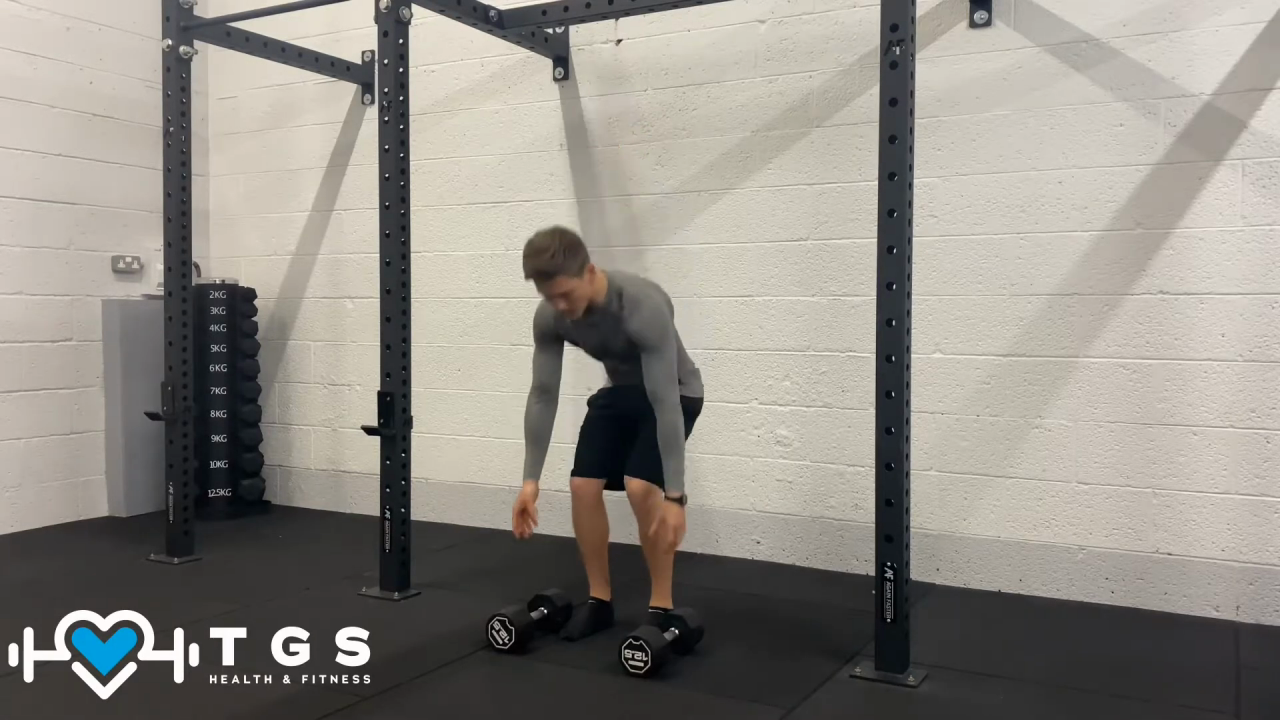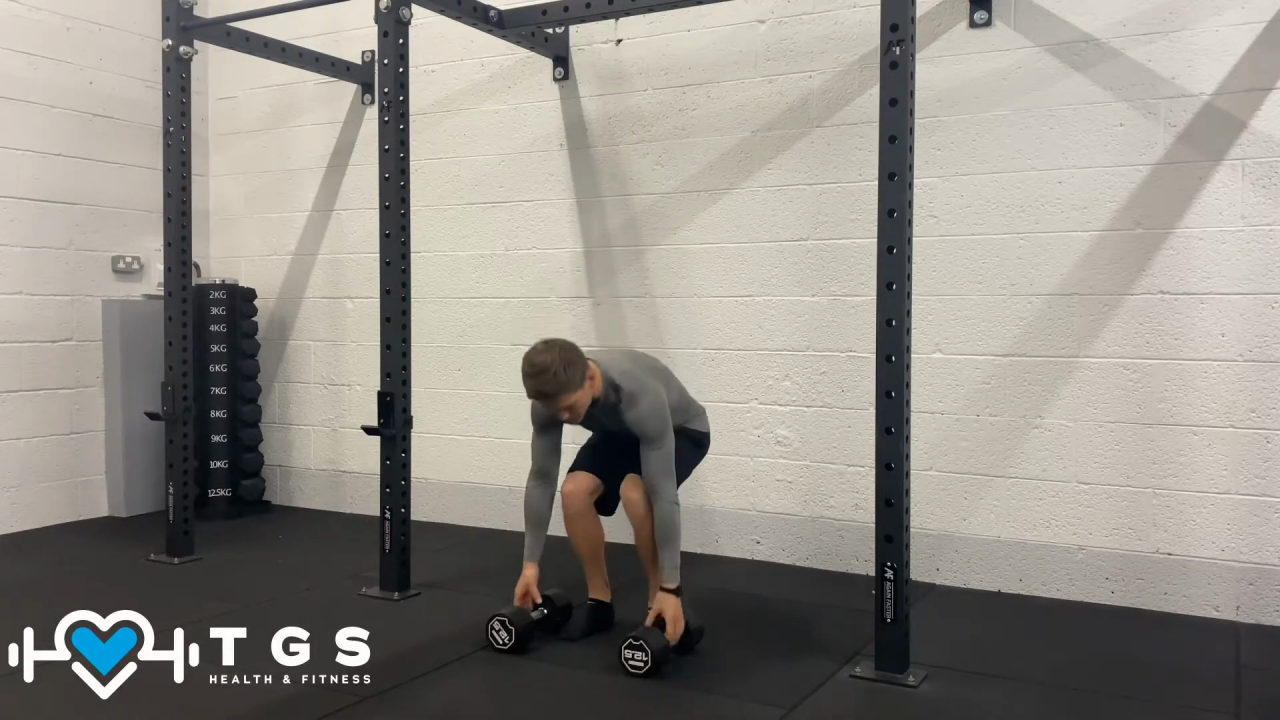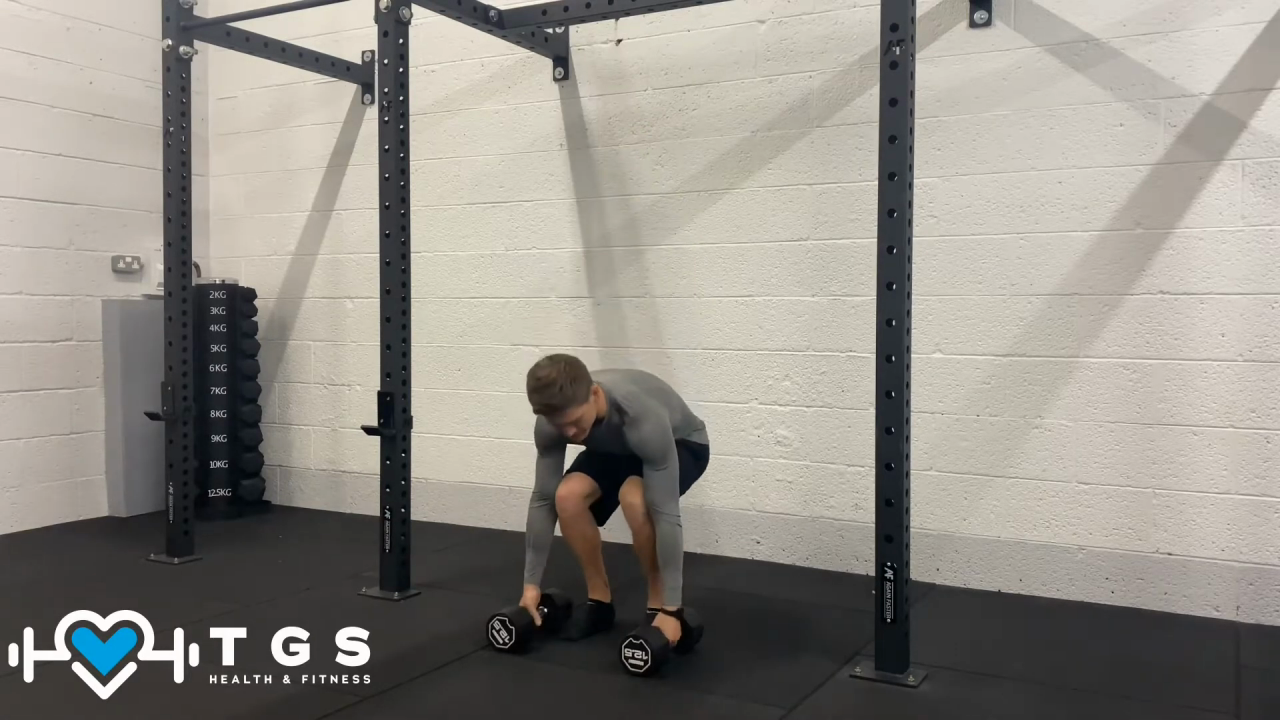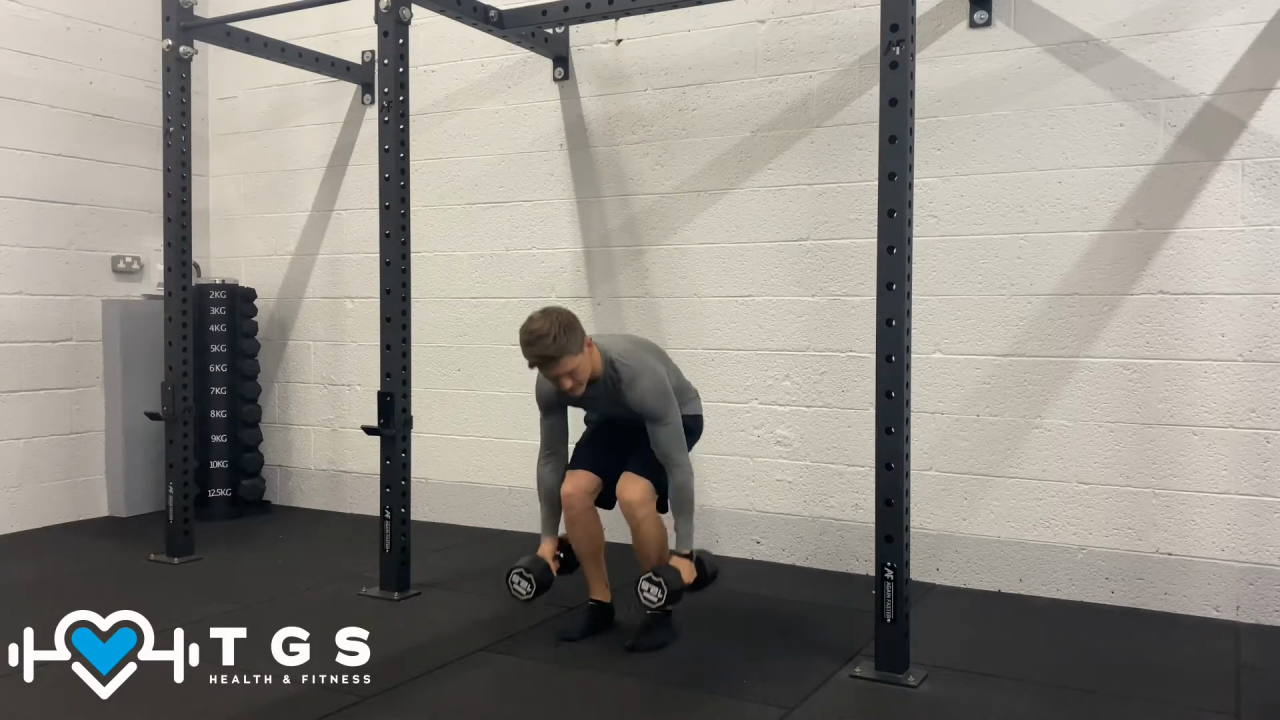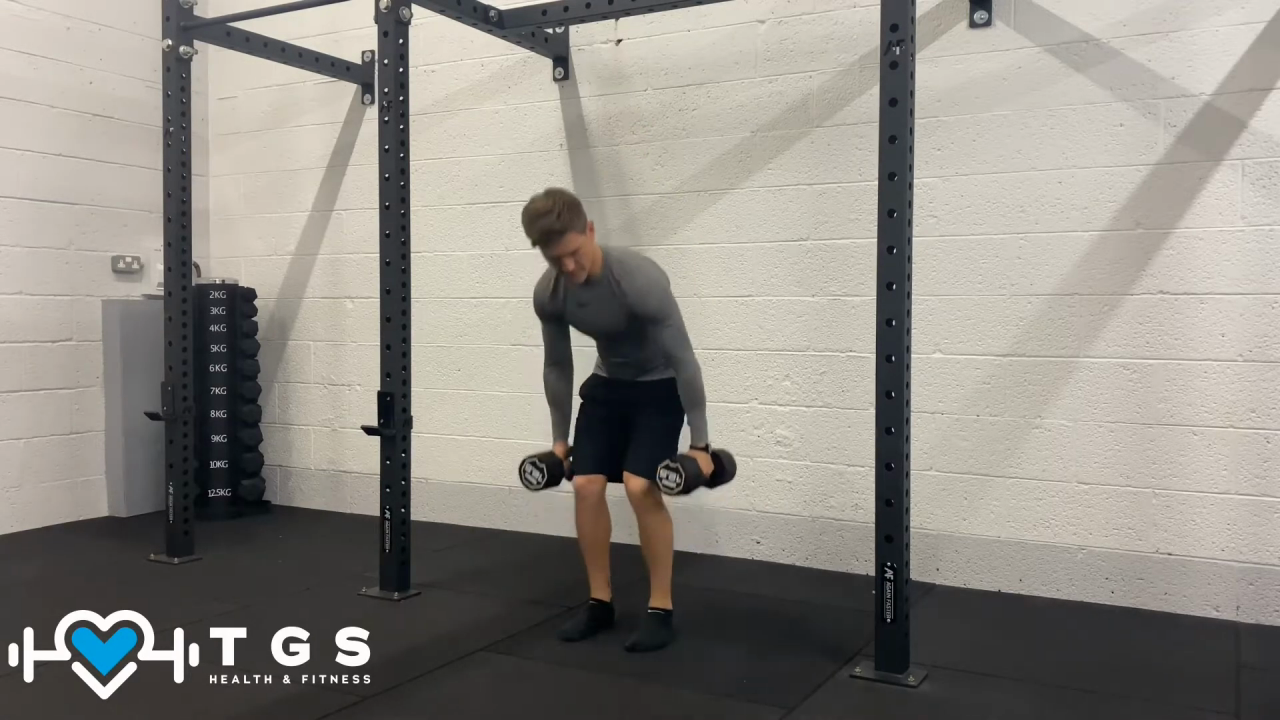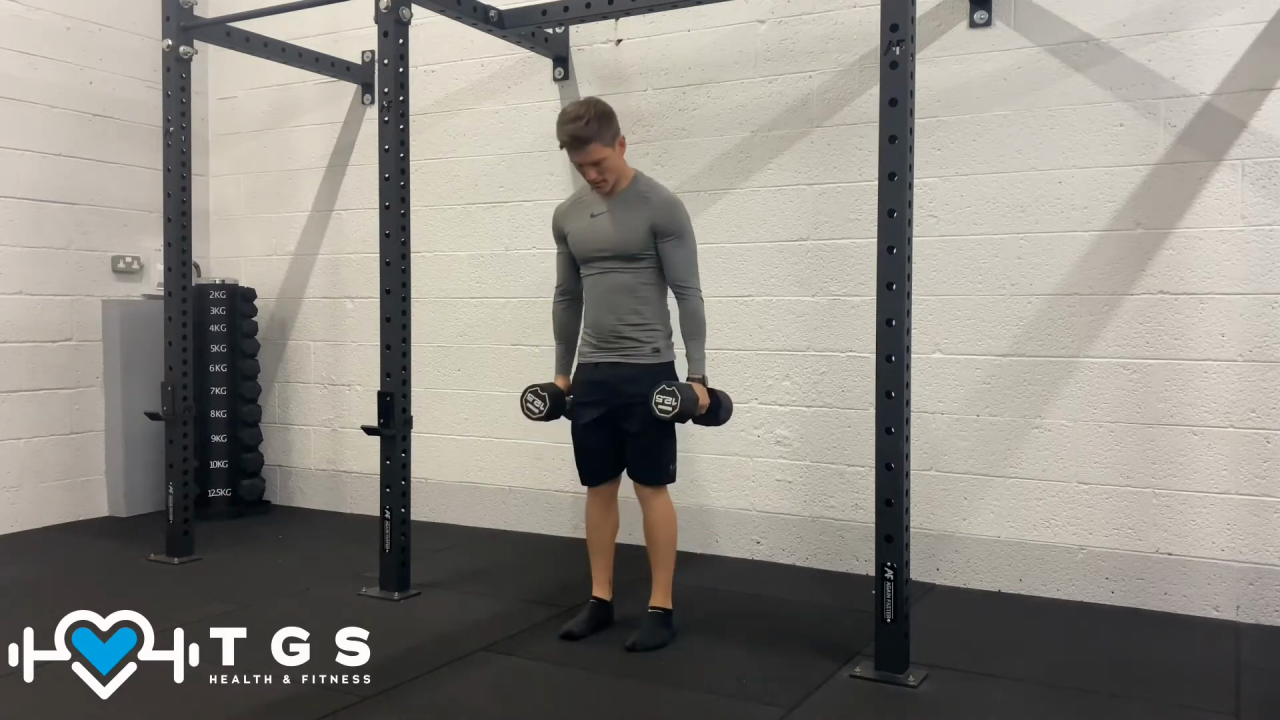
dt=0.3s
person 1, frame 1
left shoulder: (643, 307)
right shoulder: (549, 316)
left elbow: (665, 402)
right elbow: (542, 394)
left wrist: (674, 496)
right wrist: (530, 480)
left hip: (675, 391)
right hip: (618, 392)
left knee: (640, 487)
right knee: (583, 486)
left ankle: (662, 608)
right ankle: (599, 600)
person 1, frame 2
left shoulder: (641, 398)
right shoulder: (551, 400)
left elbow: (663, 494)
right elbow: (541, 479)
left wrist: (670, 587)
right wrist: (531, 563)
left hip: (681, 431)
right hip: (619, 433)
left knee: (635, 497)
right knee: (574, 492)
left ankle: (658, 609)
right ankle: (599, 600)
person 1, frame 3
left shoulder: (644, 419)
right shoulder: (551, 423)
left elbow: (665, 516)
right elbow: (543, 500)
left wrist: (669, 611)
right wrist: (531, 585)
left hip: (682, 444)
left knee: (634, 499)
right knee: (568, 497)
left ankle: (657, 608)
right ankle: (599, 601)
person 1, frame 4
left shoulder: (640, 377)
right shoulder: (550, 385)
left elbow: (677, 466)
right elbow: (550, 456)
left wrist: (682, 553)
right wrist: (548, 536)
left hip: (675, 417)
right hip: (613, 420)
left knee: (633, 494)
right knee: (574, 492)
left ankle: (659, 609)
right ankle: (599, 602)
person 1, frame 5
left shoulder: (640, 281)
right shoulder: (548, 293)
left elbow: (683, 363)
right elbow: (557, 366)
left wrist: (699, 445)
right wrist: (560, 437)
left hip: (659, 384)
right hip: (608, 381)
left knee: (640, 486)
right knee: (585, 488)
left ankle: (662, 609)
right ankle: (600, 600)
person 1, frame 6
left shoulder: (660, 206)
right shoulder: (567, 214)
left elbow: (688, 293)
left wrist: (696, 376)
right wrist: (562, 371)
left hip: (648, 371)
right hip: (593, 372)
left knee: (650, 487)
right knee: (599, 488)
left ankle: (661, 607)
right ankle: (600, 599)
